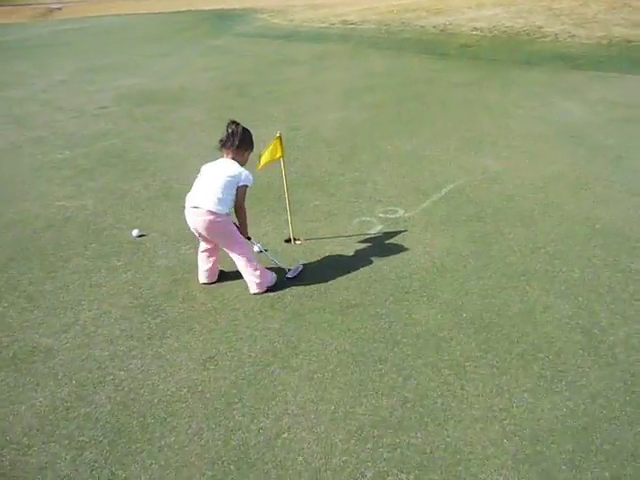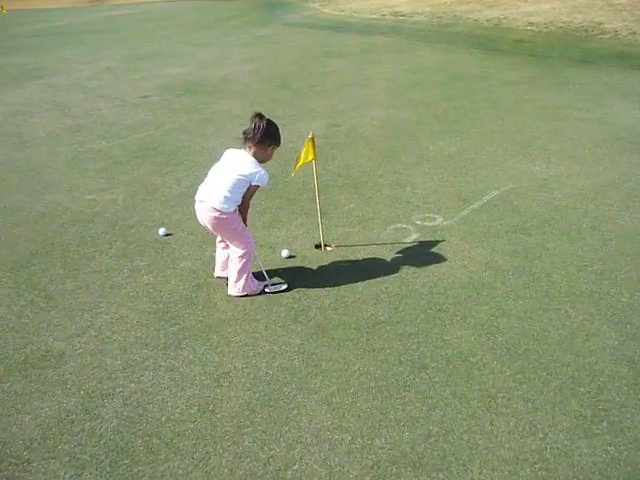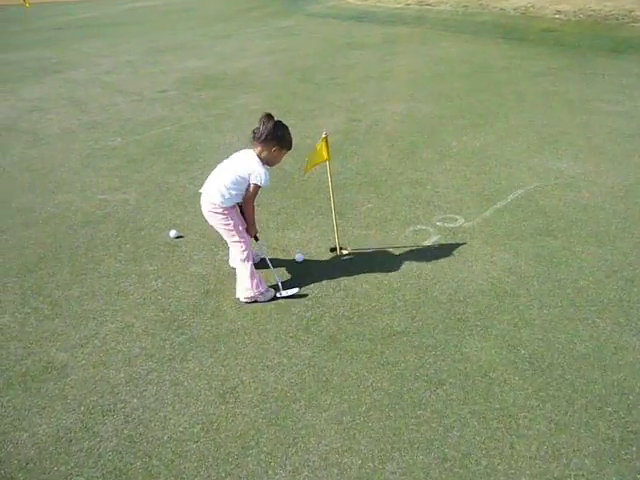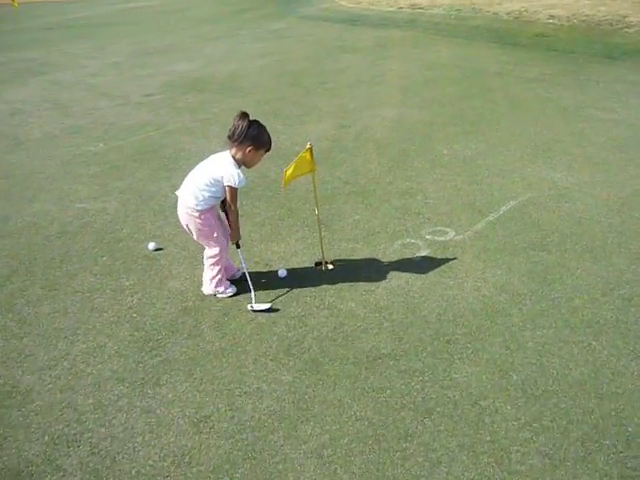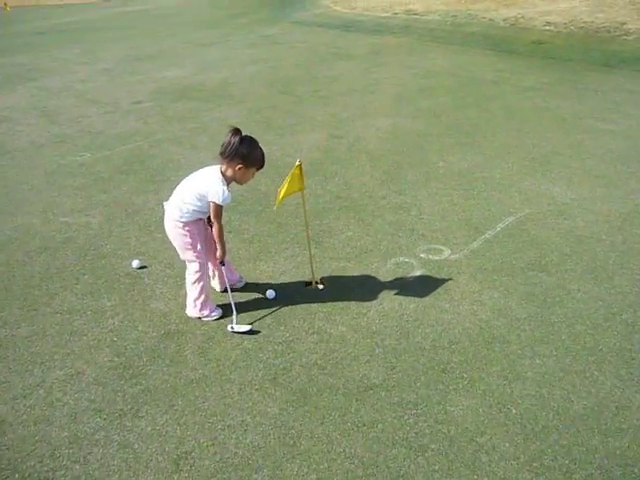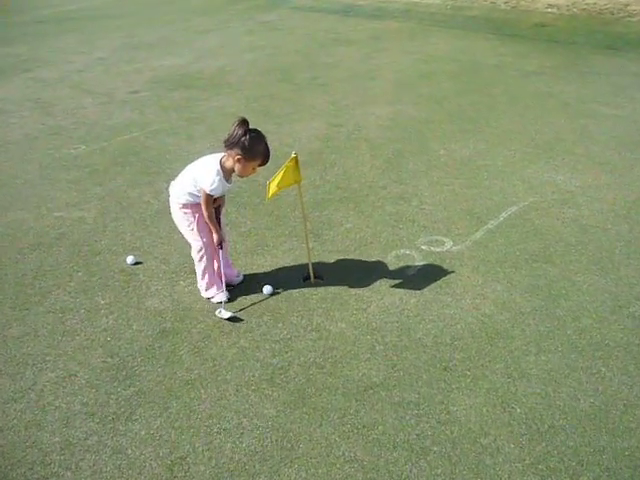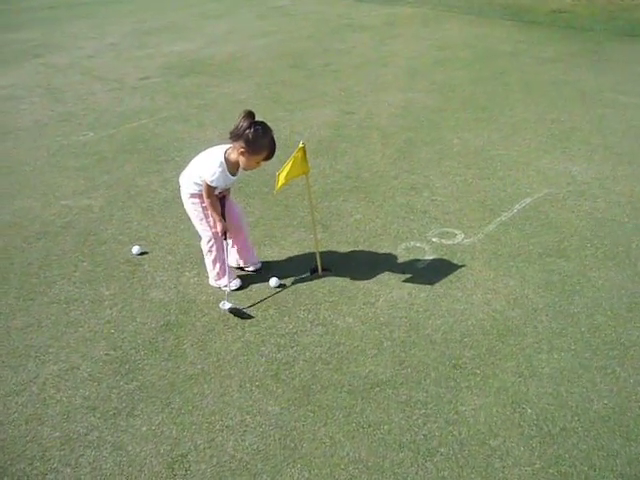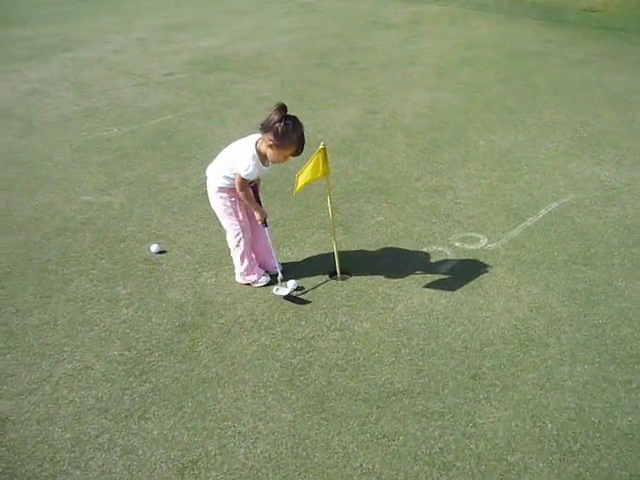
dt=0.3s
person 1, frame 1
left shoulder: (209, 166)
right shoulder: (243, 174)
right elbow: (239, 207)
right wrist: (245, 232)
left hip: (191, 212)
right hip: (211, 216)
left knee: (208, 243)
right knee: (240, 247)
left ankle: (207, 274)
person 1, frame 2
left shoulder: (230, 153)
right shoulder: (259, 173)
right elbow: (245, 202)
right wrist: (243, 225)
left hip: (201, 204)
right hip: (219, 212)
left knee: (226, 237)
right knee: (244, 244)
left ankle: (224, 269)
right ankle: (242, 286)
person 1, frame 3
left shoulder: (245, 154)
right shoulder: (260, 172)
right elbow: (249, 203)
left wrist: (248, 224)
right wrist: (252, 226)
left hip: (211, 198)
right hip: (218, 207)
left knee: (240, 230)
right knee: (242, 242)
left ankle: (239, 260)
right ankle: (251, 290)
person 1, frame 4
left shoulder: (224, 156)
right shoulder: (234, 174)
right elbow: (232, 206)
left wrist: (230, 230)
right wrist: (235, 231)
left hip: (190, 202)
right hip: (195, 210)
left knee: (222, 236)
right knee: (217, 245)
left ankle: (225, 271)
right ankle: (214, 284)
person 1, frame 5
left shoulder: (217, 171)
right shoulder: (220, 189)
right elbow: (216, 222)
right wrist: (220, 248)
left hip: (193, 216)
right hip: (181, 222)
left knee: (212, 248)
right knee: (198, 262)
left ankle: (224, 280)
right ankle: (199, 308)
person 1, frame 6
left shoulder: (225, 161)
right shoulder: (213, 177)
right elbow: (206, 206)
left wrist: (220, 198)
right wrist: (215, 231)
left hip: (201, 199)
right hip: (185, 204)
left knee: (220, 237)
right knee: (203, 244)
left ankle: (224, 274)
right ankle: (209, 288)
person 1, frame 7
left shoulder: (234, 153)
right shoulder: (216, 168)
right elbow: (208, 197)
left wrist: (226, 189)
right wrist: (219, 221)
left hip: (216, 189)
right hip: (196, 194)
left knee: (236, 222)
right knee: (213, 235)
left ankle: (243, 259)
right ankle: (219, 277)
person 1, frame 8
left shoulder: (262, 142)
right shoulder: (249, 161)
right elbow: (241, 189)
left wrist: (256, 180)
right wrist: (257, 210)
left hip: (240, 183)
right hip: (223, 188)
left knee: (258, 223)
right knee: (240, 230)
left ankle: (263, 262)
right ankle: (247, 273)
